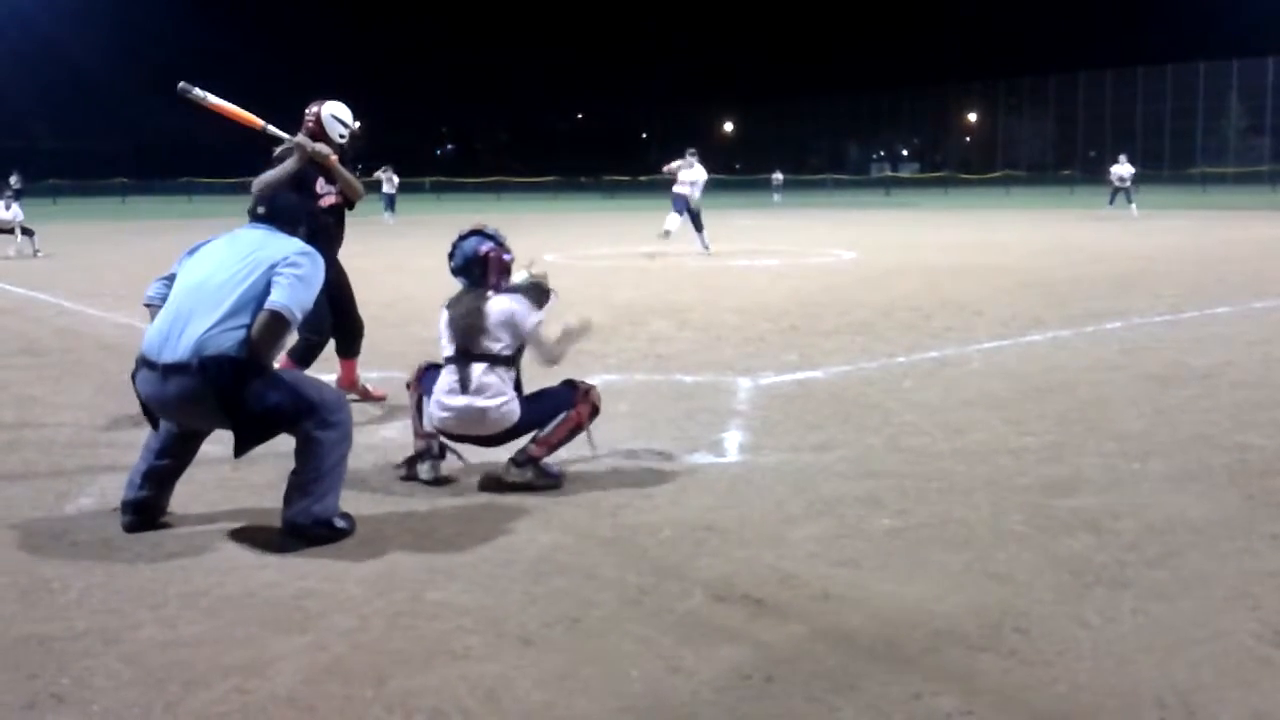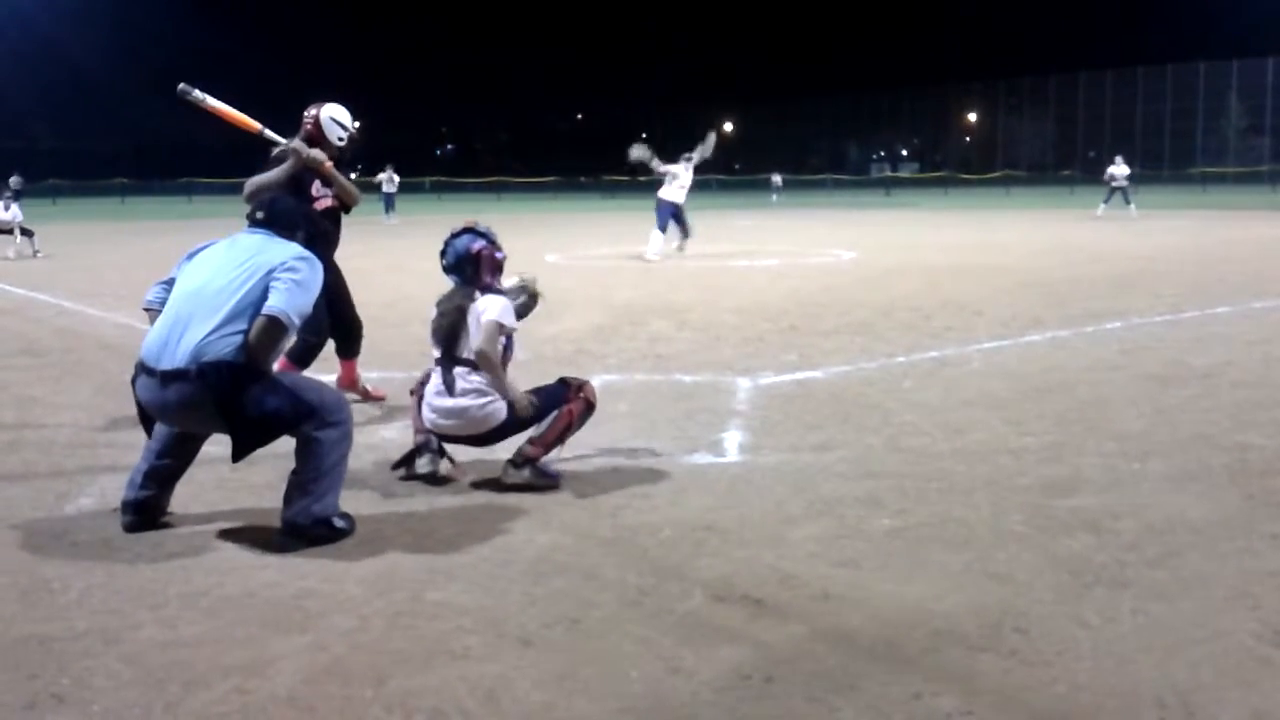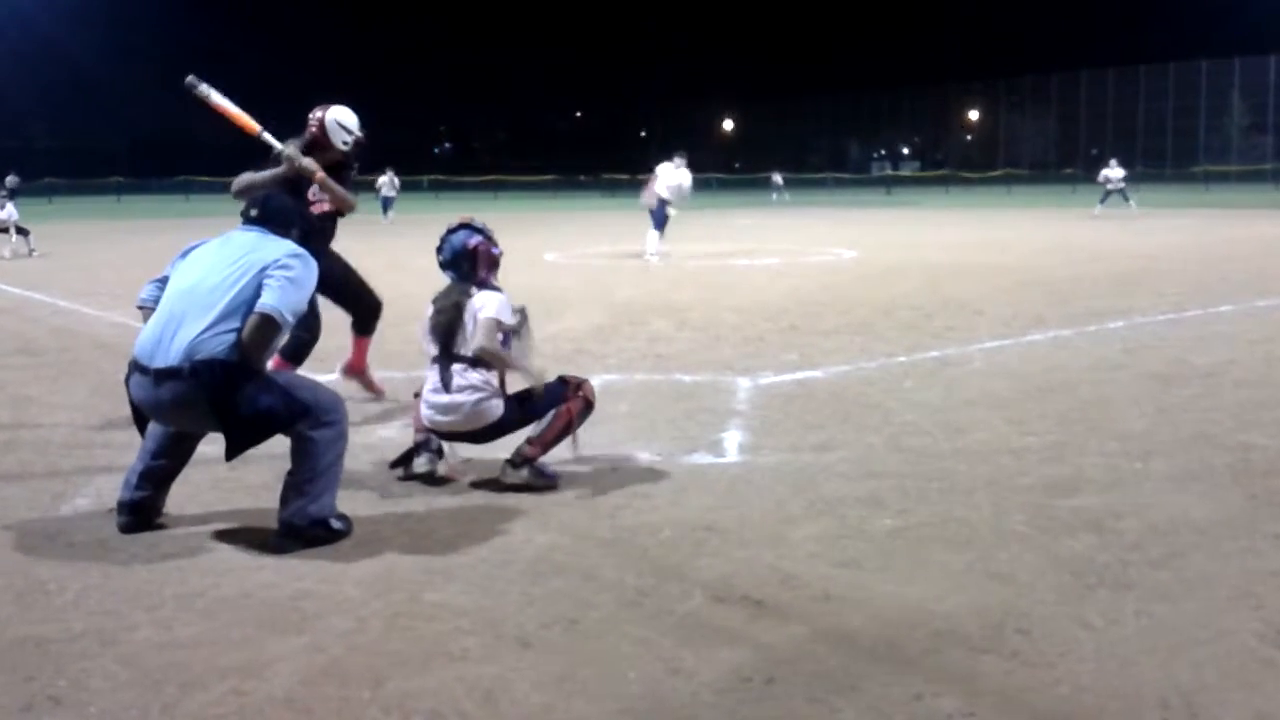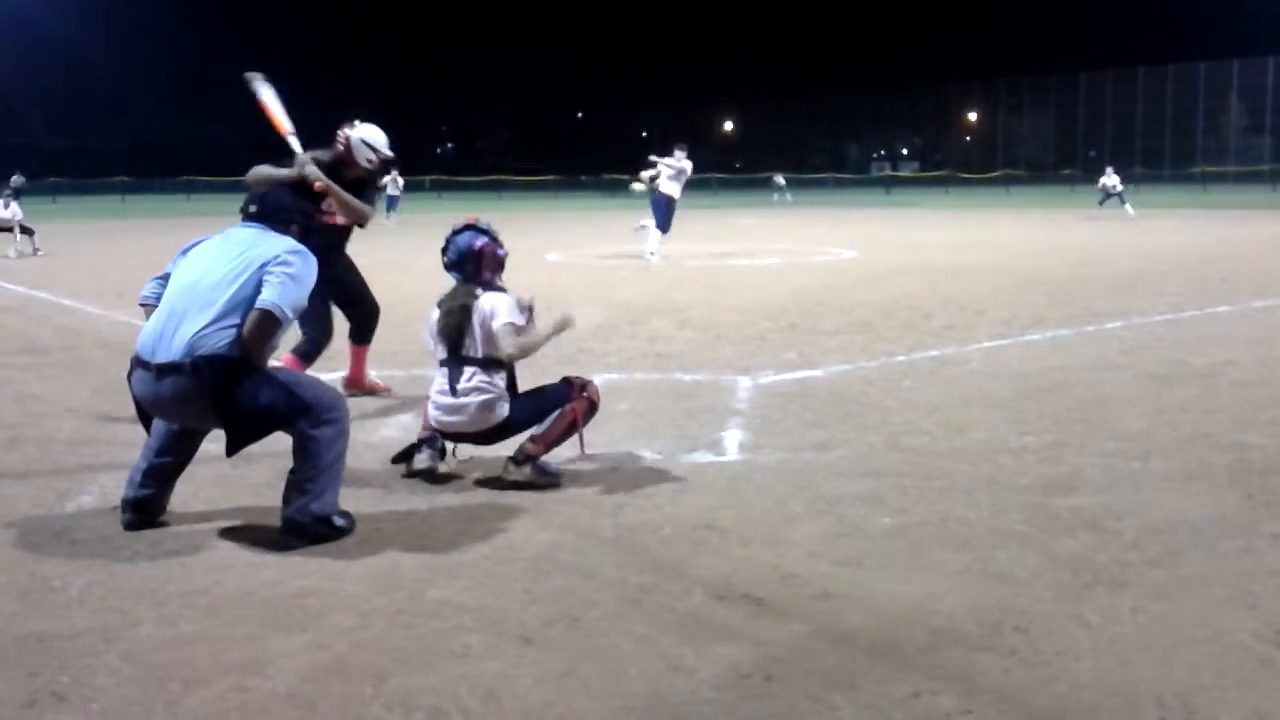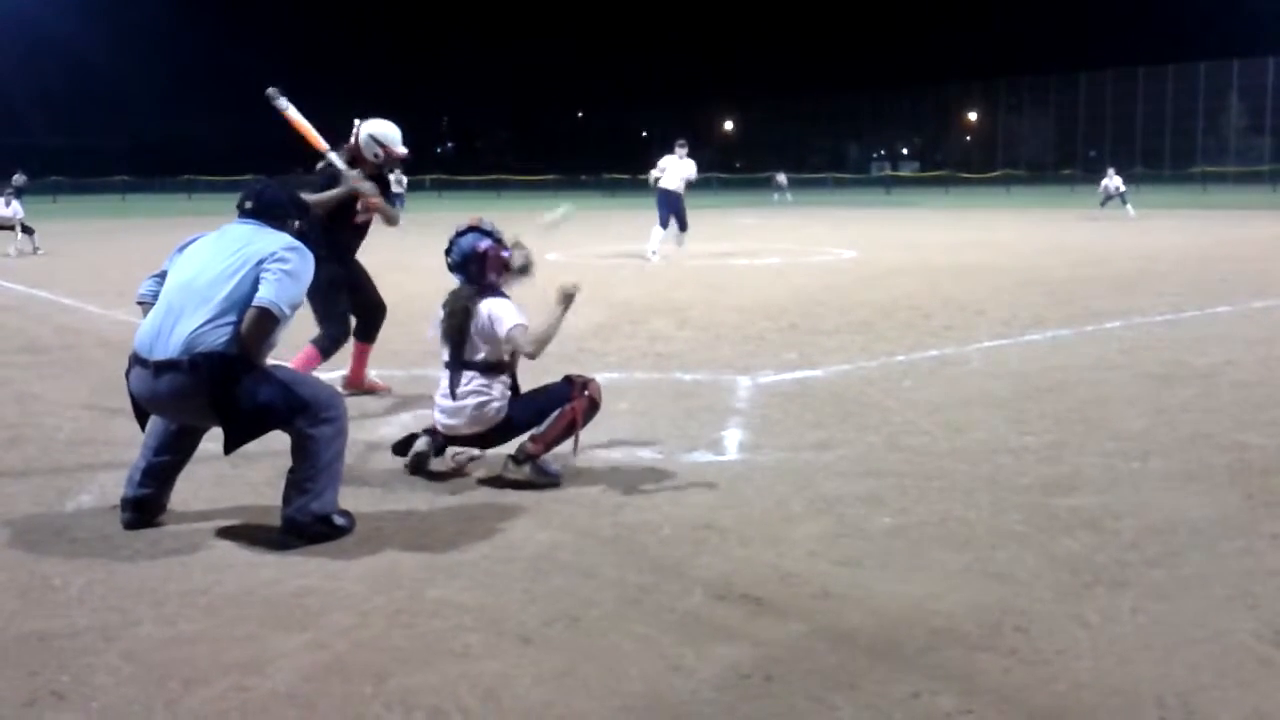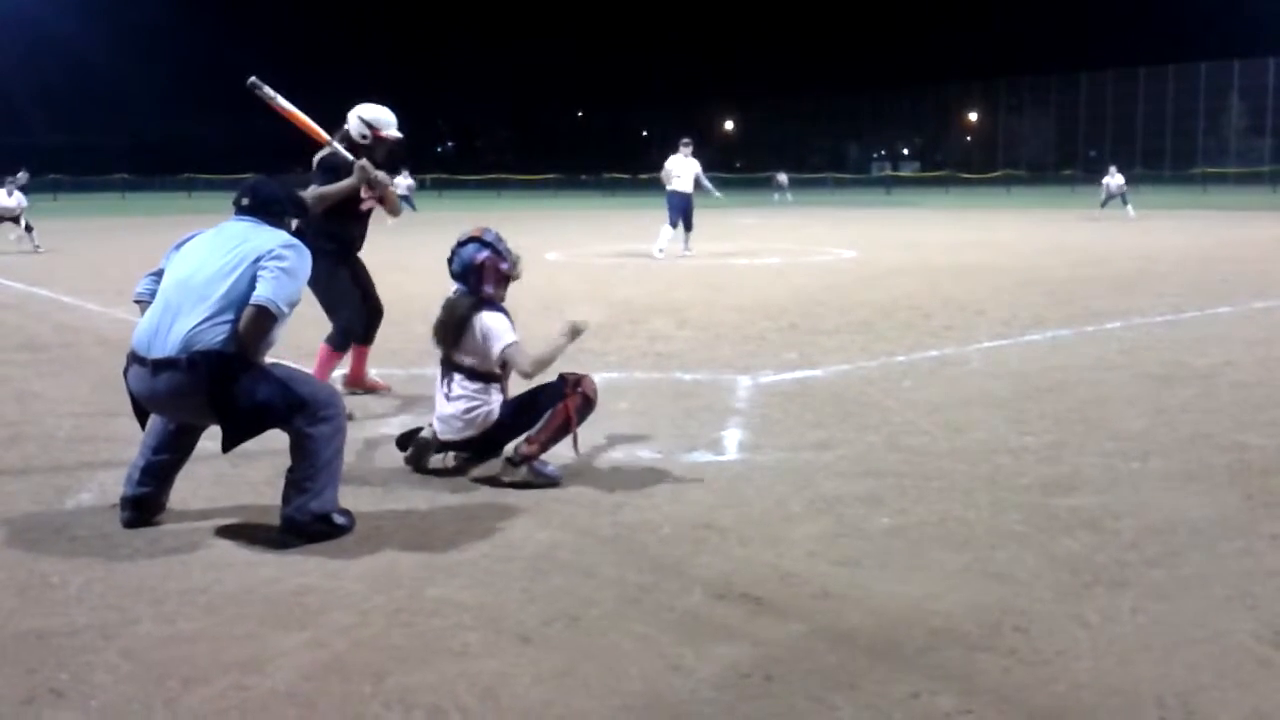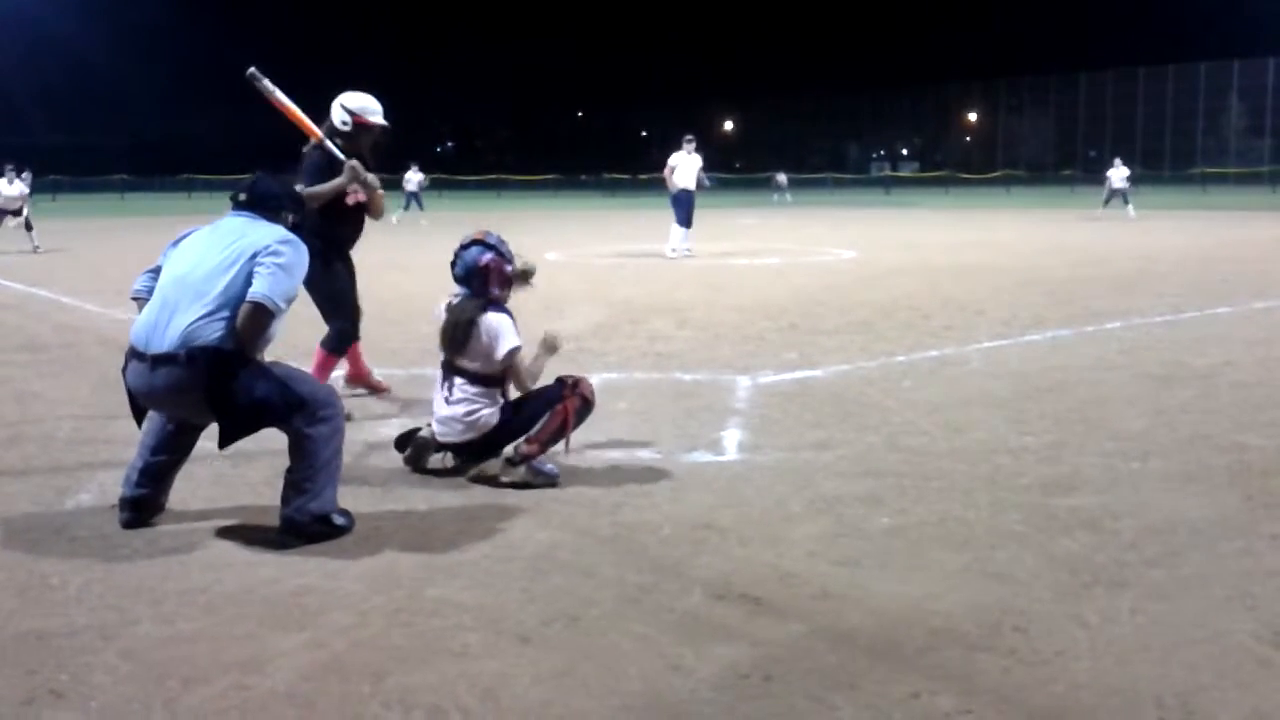
dt=0.2s
person 1, frame 1
left shoulder: (210, 245)
right shoulder: (301, 253)
left elbow: (156, 296)
right elbow: (277, 317)
right wrist: (254, 378)
left hip: (151, 376)
right hip: (210, 377)
left knee: (187, 411)
right knee: (329, 410)
left ankle: (140, 505)
right ankle: (311, 522)
person 1, frame 2
left shoulder: (208, 249)
right shoulder: (299, 259)
left elbow: (154, 301)
right elbow: (274, 322)
right wrist: (253, 378)
left hip: (149, 384)
right hip: (208, 386)
right knee: (329, 412)
left ankle: (141, 505)
right ankle: (310, 521)
person 1, frame 3
left shoulder: (202, 247)
right shoulder: (293, 256)
left elbow: (149, 299)
right elbow: (267, 319)
right wrist: (247, 374)
left hip: (143, 383)
right hip: (202, 384)
left knee: (184, 396)
right knee: (324, 411)
left ankle: (137, 505)
right ankle: (306, 522)
person 1, frame 4
left shoulder: (203, 244)
right shoulder: (292, 253)
left elbow: (151, 297)
right elbow: (266, 315)
right wrist: (250, 370)
left hip: (145, 379)
right hip: (203, 380)
left knee: (188, 395)
right knee: (325, 409)
left ankle: (141, 502)
right ankle: (309, 519)
person 1, frame 5
left shoulder: (199, 241)
right shoulder: (289, 249)
left elbow: (148, 295)
right elbow: (264, 315)
right wrist: (248, 368)
left hip: (143, 377)
right hip: (201, 378)
left knee: (186, 399)
right knee: (324, 407)
left ankle: (141, 502)
right ankle: (309, 518)
person 1, frame 6
left shoulder: (196, 239)
right shoulder: (286, 246)
left elbow: (146, 293)
right elbow: (261, 313)
right wrist: (246, 366)
left hip: (141, 375)
right hip: (199, 376)
left knee: (184, 399)
right knee: (322, 406)
left ankle: (140, 500)
right ankle: (309, 517)
person 1, frame 7
left shoulder: (194, 235)
right shoulder: (283, 242)
left elbow: (143, 291)
right elbow: (257, 309)
right wrist: (245, 361)
left hip: (139, 372)
right hip: (197, 373)
left knee: (183, 404)
right knee: (320, 406)
left ankle: (138, 501)
right ankle: (309, 518)
person 2, frame 1
left shoulder: (331, 164)
right shoulder: (291, 159)
left elbow: (357, 195)
right elbow: (258, 191)
left wrist: (332, 163)
right wrist: (297, 159)
left hip: (326, 260)
left knee: (350, 325)
right knee: (316, 333)
left ankle: (349, 381)
person 2, frame 2
left shoulder: (330, 165)
right shoulder: (287, 160)
left elbow: (353, 199)
right elbow: (251, 193)
left wrist: (327, 168)
right wrist: (292, 164)
left hip: (323, 261)
left knee: (349, 326)
right knee: (314, 333)
left ankle: (349, 379)
person 2, frame 3
left shoulder: (338, 167)
right shoulder: (290, 161)
left elbow: (349, 206)
right elbow: (239, 189)
left wrist: (319, 176)
right wrist: (284, 171)
left hip: (320, 254)
left knee: (369, 306)
right knee: (306, 331)
left ankle: (357, 366)
person 2, frame 4
left shoulder: (365, 181)
right shoulder: (314, 165)
left elbow: (364, 216)
right elbow: (254, 177)
left wrist: (328, 185)
right wrist: (293, 173)
left hip: (333, 257)
left knee: (368, 311)
right knee: (318, 333)
left ankle: (356, 378)
person 2, frame 5
left shoulder: (376, 181)
right shoulder: (335, 173)
left elbow: (393, 219)
left wrist: (377, 201)
right wrist: (344, 191)
left hip: (342, 257)
right hip: (317, 258)
left knee: (374, 310)
right knee: (336, 331)
left ankle: (356, 377)
person 2, frame 6
left shoulder: (369, 166)
right shoulder: (335, 163)
left elbow: (395, 210)
right elbow: (308, 201)
left wrist: (385, 189)
right wrist: (354, 181)
left hip: (344, 253)
right hip: (319, 253)
left knee: (372, 310)
right knee: (349, 322)
left ankle: (357, 376)
person 2, frame 7
left shoulder: (359, 161)
right shoulder: (321, 157)
left elbow: (376, 213)
right elbow: (299, 200)
left wrist: (372, 190)
right wrist: (344, 181)
left hip: (336, 251)
right hip: (314, 252)
left knee: (349, 314)
right knee: (343, 324)
left ankle: (358, 372)
person 3, frame 1
left shoulder: (450, 309)
right shoulder: (513, 303)
right elbow: (550, 356)
right wrist: (570, 333)
left hip: (445, 420)
right hip: (496, 422)
left knee: (426, 373)
right knee: (587, 396)
left ankle: (425, 454)
right ankle: (525, 464)
person 3, frame 2
left shoulder: (443, 306)
right shoulder: (496, 302)
right elbow: (482, 349)
right wrist: (511, 391)
left hip: (437, 420)
right hip: (484, 421)
left knee: (428, 380)
right knee: (582, 393)
left ankle: (425, 448)
right ankle: (523, 463)
person 3, frame 3
left shoulder: (438, 304)
right shoulder: (492, 298)
right elbow: (483, 346)
right wrist: (524, 368)
left hip: (436, 419)
right hip: (482, 417)
right knee: (581, 391)
left ankle: (424, 449)
right ankle: (521, 463)
person 3, frame 4
left shoulder: (442, 307)
right shoulder: (497, 300)
right elbow: (510, 350)
right wrist: (553, 328)
left hip: (444, 420)
right hip: (487, 419)
right knee: (585, 392)
left ankle: (428, 446)
right ankle: (524, 461)
person 3, frame 5
left shoulder: (451, 303)
right shoulder: (497, 305)
right elbow: (530, 348)
left wrist: (512, 272)
right wrist: (561, 307)
left hip: (448, 423)
right hip: (487, 422)
right knee: (587, 391)
left ankle: (432, 440)
right ankle: (524, 459)
person 3, frame 6
left shoulder: (454, 302)
right shoulder: (491, 318)
right elbow: (528, 368)
left wrist: (507, 276)
right wrist: (565, 338)
left hip: (448, 426)
right hip: (479, 427)
right knee: (582, 388)
left ankle: (435, 439)
right ankle: (521, 460)
person 3, frame 7
left shoulder: (452, 306)
right shoulder: (496, 319)
right elbow: (525, 383)
left wrist: (510, 283)
right wrist: (544, 352)
left hip: (447, 428)
right hip: (478, 431)
right knee: (580, 390)
left ankle: (433, 439)
right ankle: (521, 461)
